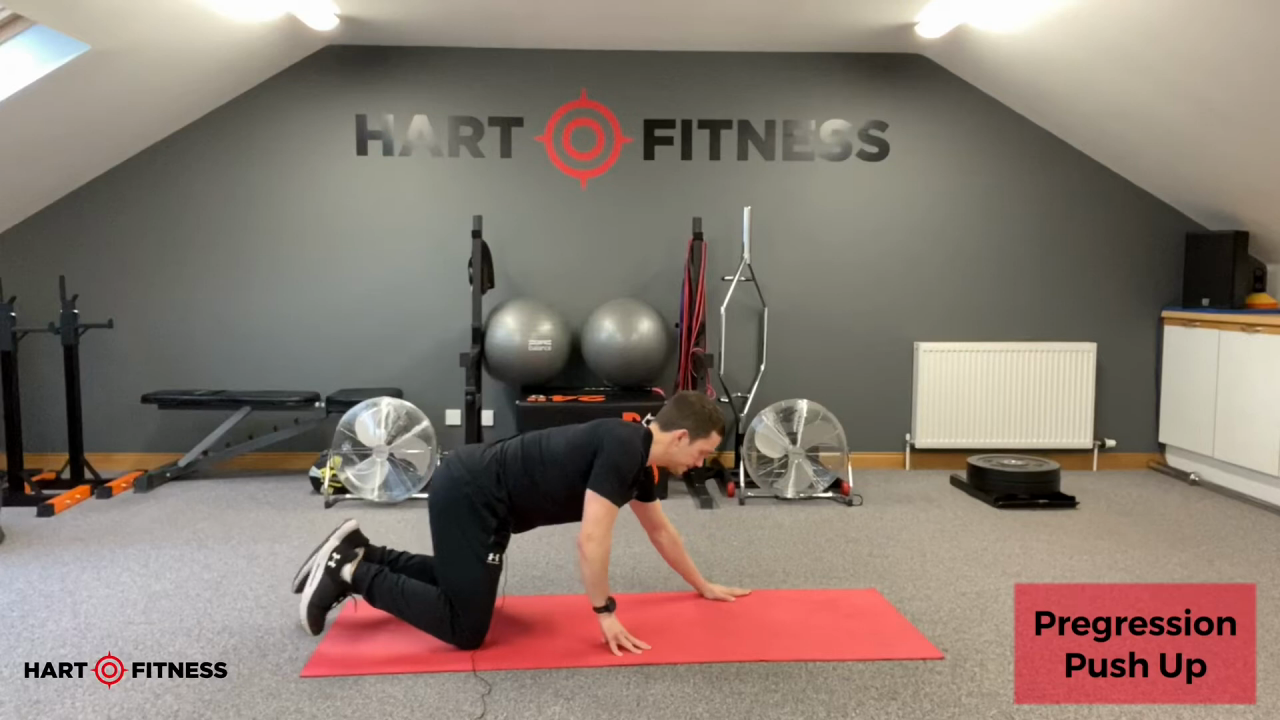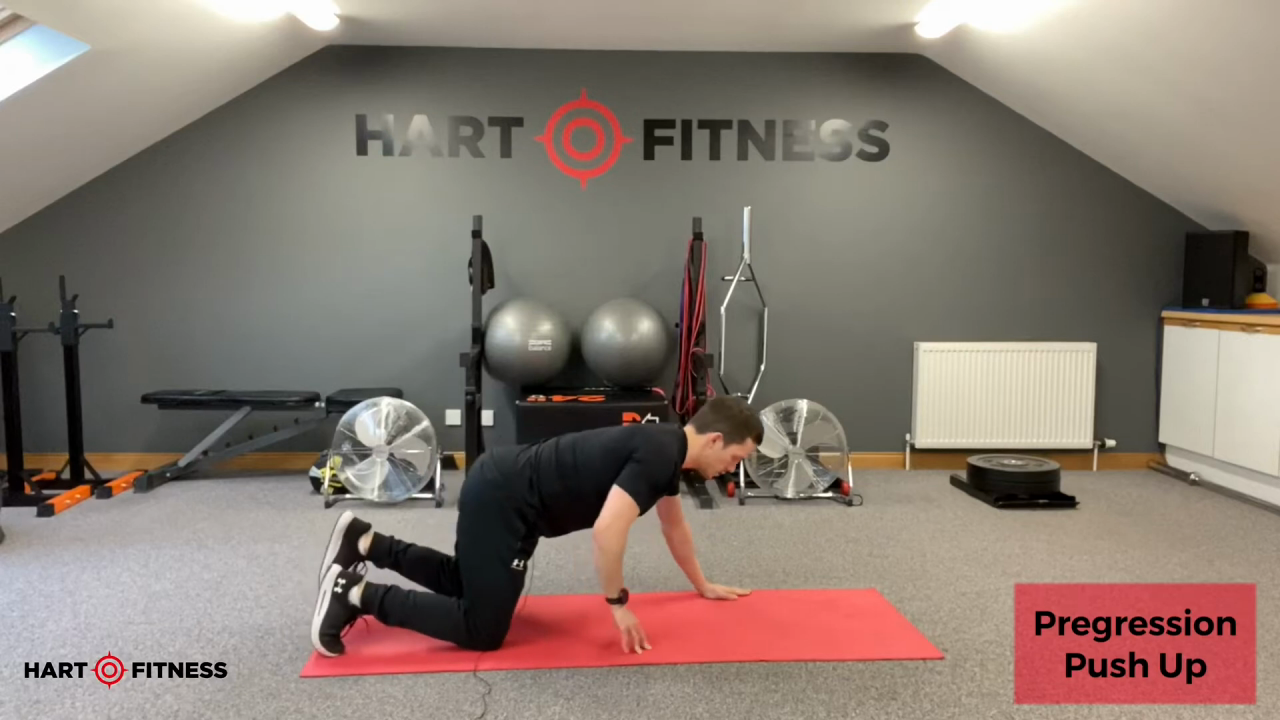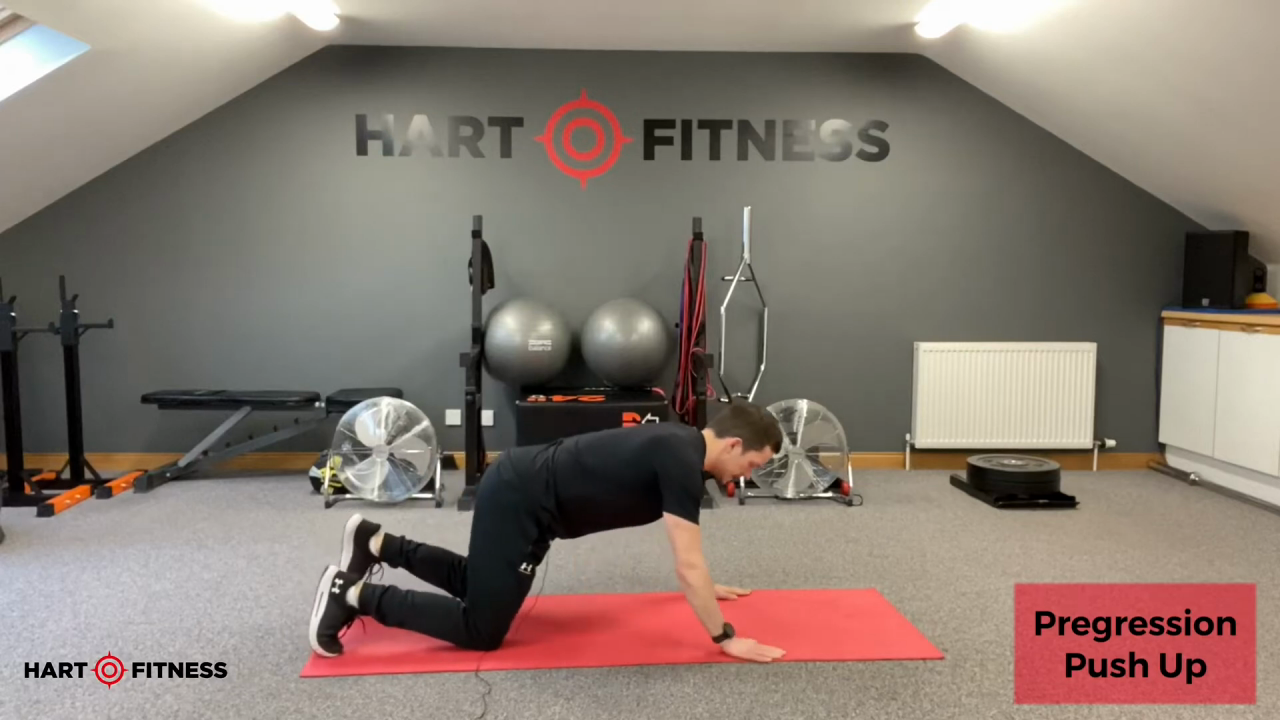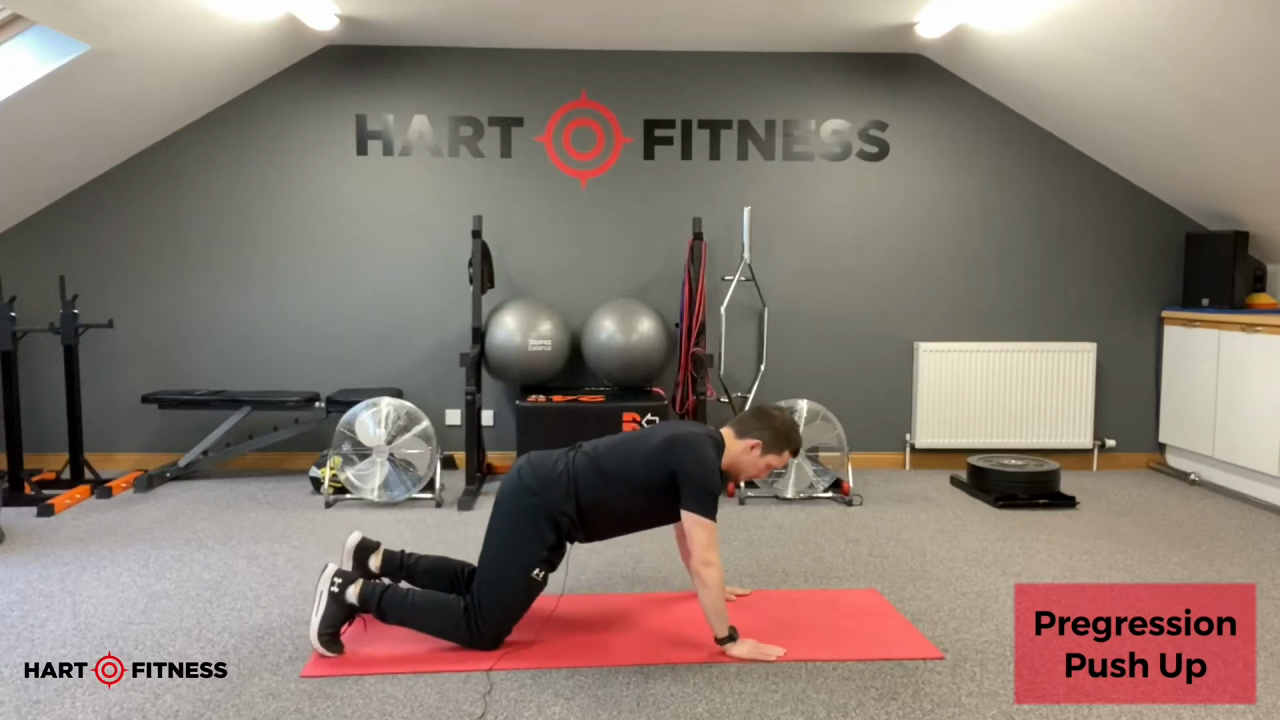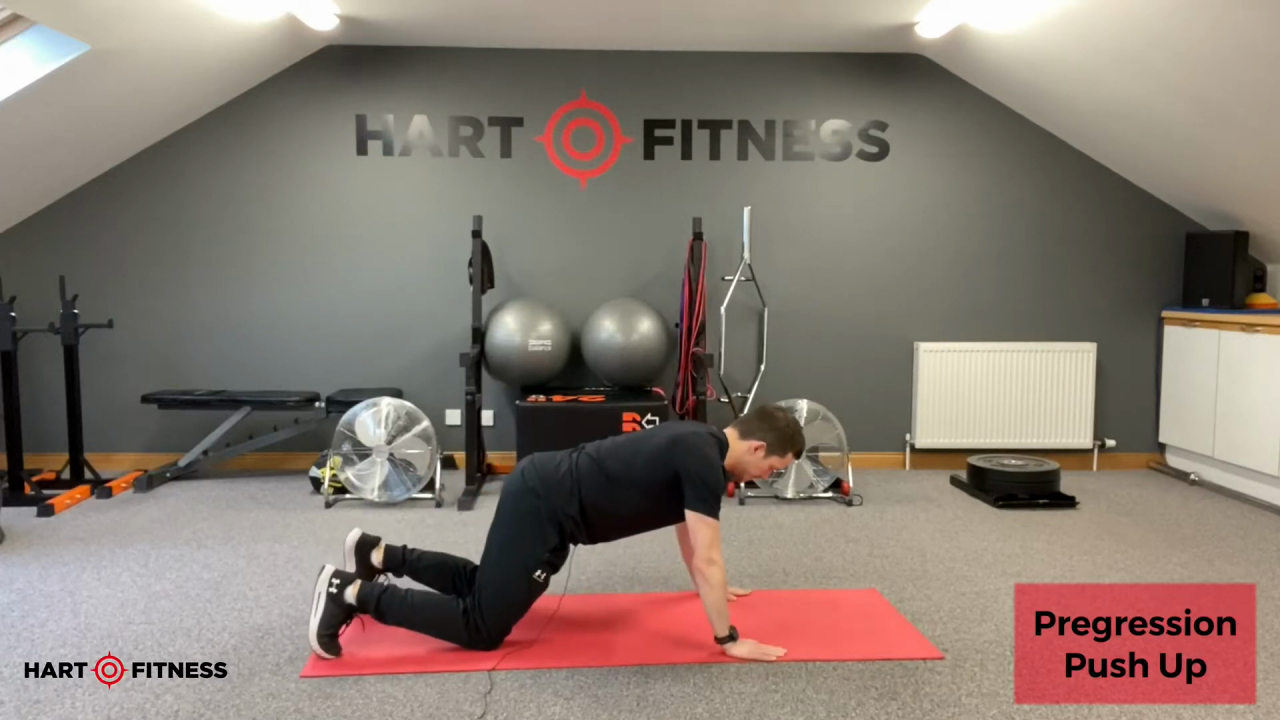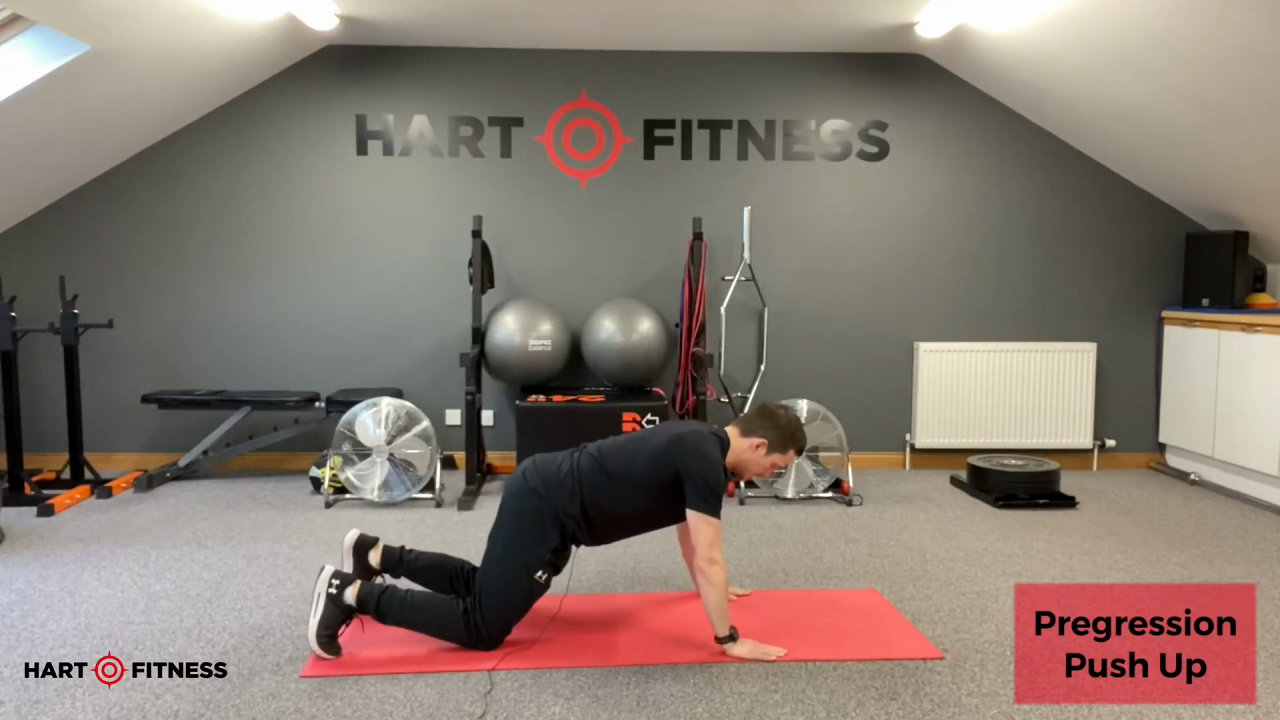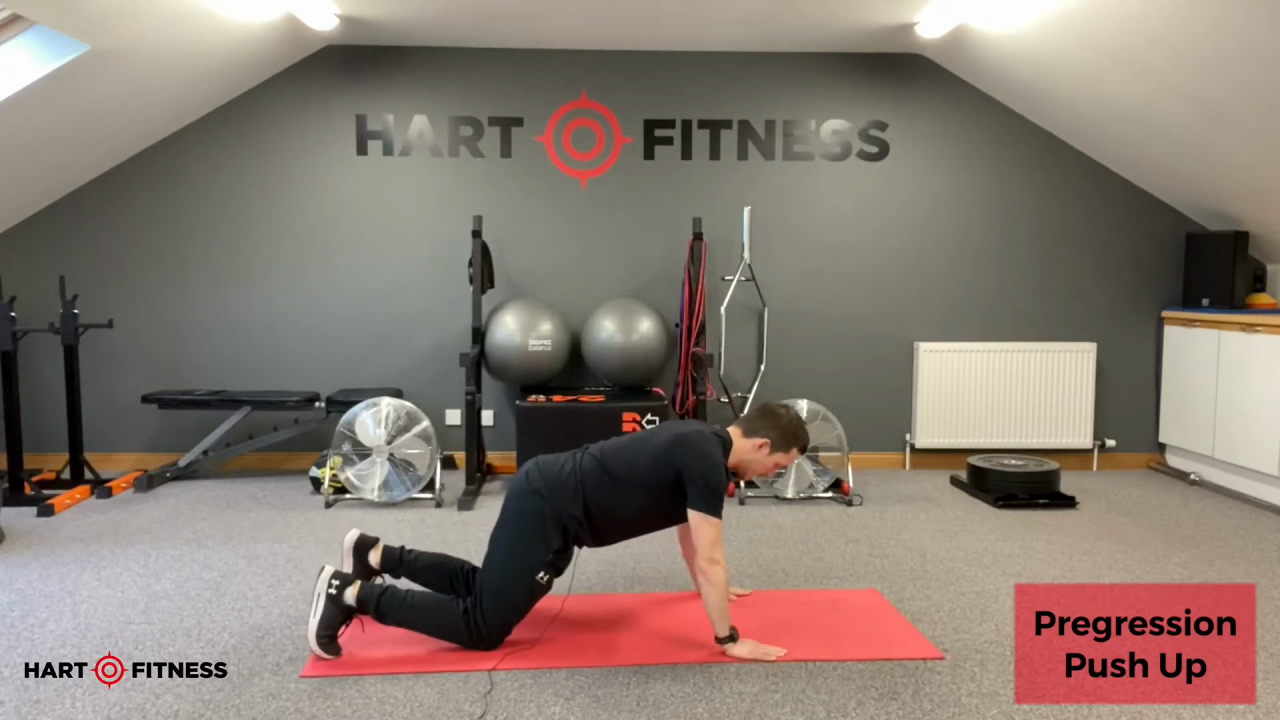
dt=0.4s
person 1, frame 1
left shoulder: (637, 458)
right shoulder: (623, 448)
left elbow: (660, 529)
right elbow: (592, 540)
left wrist: (703, 586)
right wrist: (605, 612)
left hip: (469, 486)
right hip: (468, 494)
left knee: (462, 584)
right knee: (466, 629)
left ankle: (360, 553)
right ankle: (349, 572)
person 1, frame 2
left shoulder: (665, 449)
right shoulder: (659, 453)
left elbow: (674, 526)
right elbow: (607, 531)
left wrist: (703, 586)
right wrist: (618, 604)
left hip: (500, 486)
right hip: (501, 498)
left knee: (466, 586)
right knee: (483, 630)
left ankle: (365, 543)
right ankle: (355, 593)
person 1, frame 3
left shoulder: (681, 444)
right shoulder: (683, 461)
right elbow: (688, 565)
left wrist: (705, 588)
right wrist: (726, 638)
left hip: (518, 486)
right hip: (517, 500)
left knee: (480, 587)
right knee: (481, 628)
left ankle: (377, 543)
right ankle: (353, 594)
person 1, frame 4
left shoulder: (696, 443)
right shoulder: (701, 461)
left elbow: (685, 532)
right elbow: (704, 560)
left wrist: (710, 587)
right wrist: (728, 640)
left hip: (538, 489)
right hip: (539, 504)
left knee: (486, 588)
right knee: (482, 627)
left ankle: (376, 560)
right ankle: (352, 591)
person 1, frame 5
left shoulder: (698, 443)
right shoulder: (704, 461)
left elbow: (686, 531)
right elbow: (707, 558)
left wrist: (710, 588)
right wrist: (728, 639)
left hip: (541, 491)
right hip: (542, 507)
left knee: (488, 588)
right knee: (481, 627)
left ankle: (377, 555)
right ankle: (350, 592)
person 1, frame 6
left shoulder: (700, 442)
right shoulder: (705, 460)
left elbow: (688, 532)
right elbow: (708, 558)
left wrist: (710, 587)
right wrist: (729, 639)
left hip: (543, 493)
right hip: (544, 508)
left knee: (485, 588)
right knee: (482, 627)
left ankle: (376, 556)
right ankle: (349, 593)
person 1, frame 7
left shoulder: (700, 442)
right shoulder: (707, 461)
left elbow: (688, 531)
right elbow: (709, 558)
left wrist: (711, 588)
right wrist: (728, 639)
left hip: (546, 494)
right hip: (546, 509)
left knee: (486, 588)
right knee: (482, 626)
left ankle: (375, 555)
right ankle: (350, 593)
